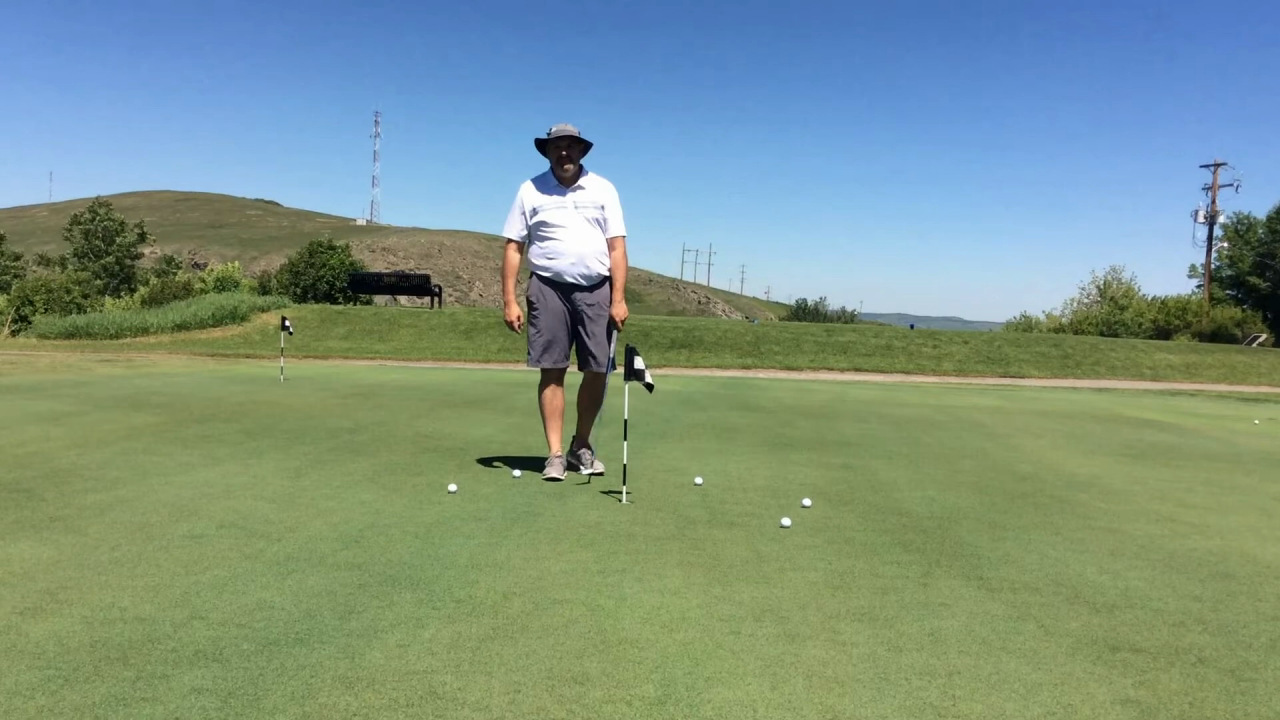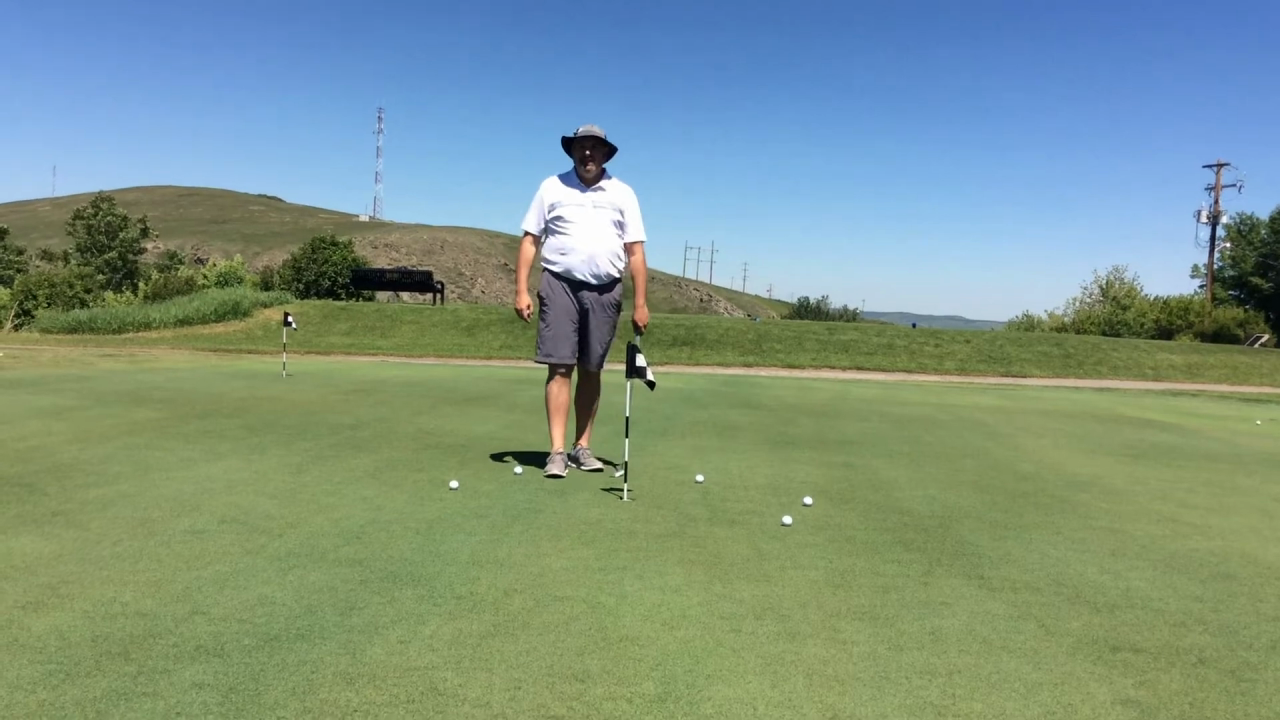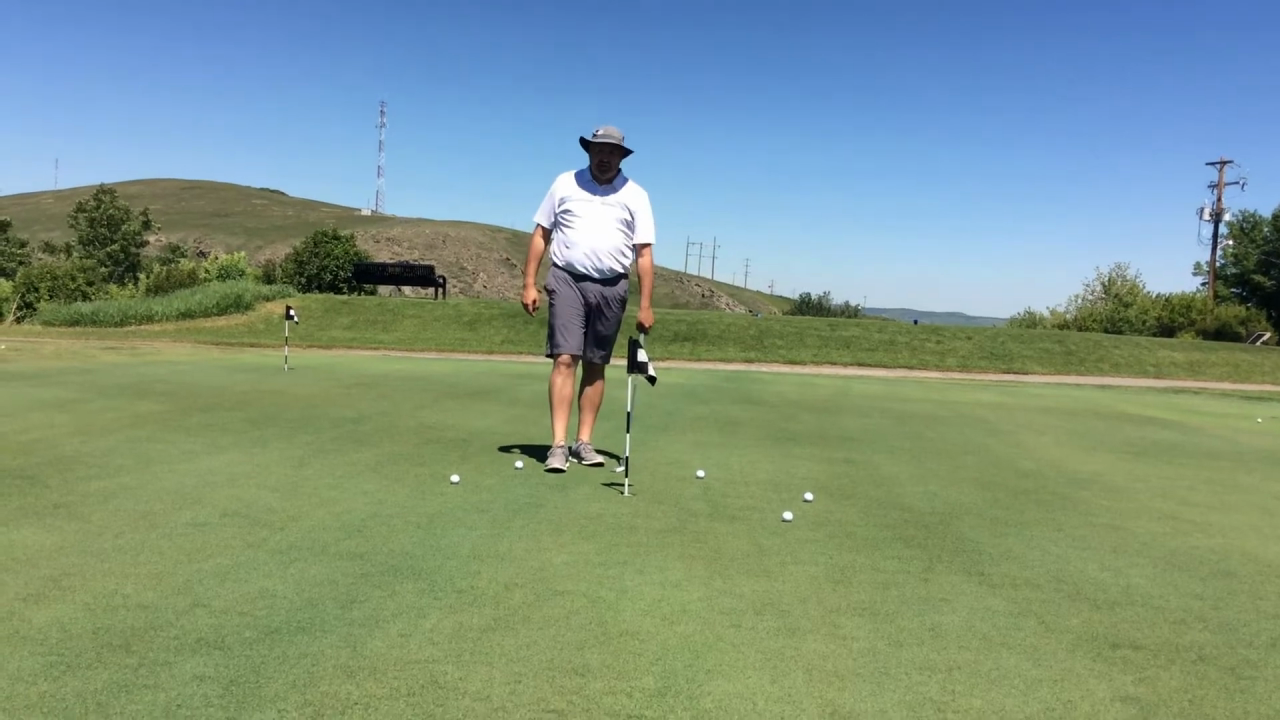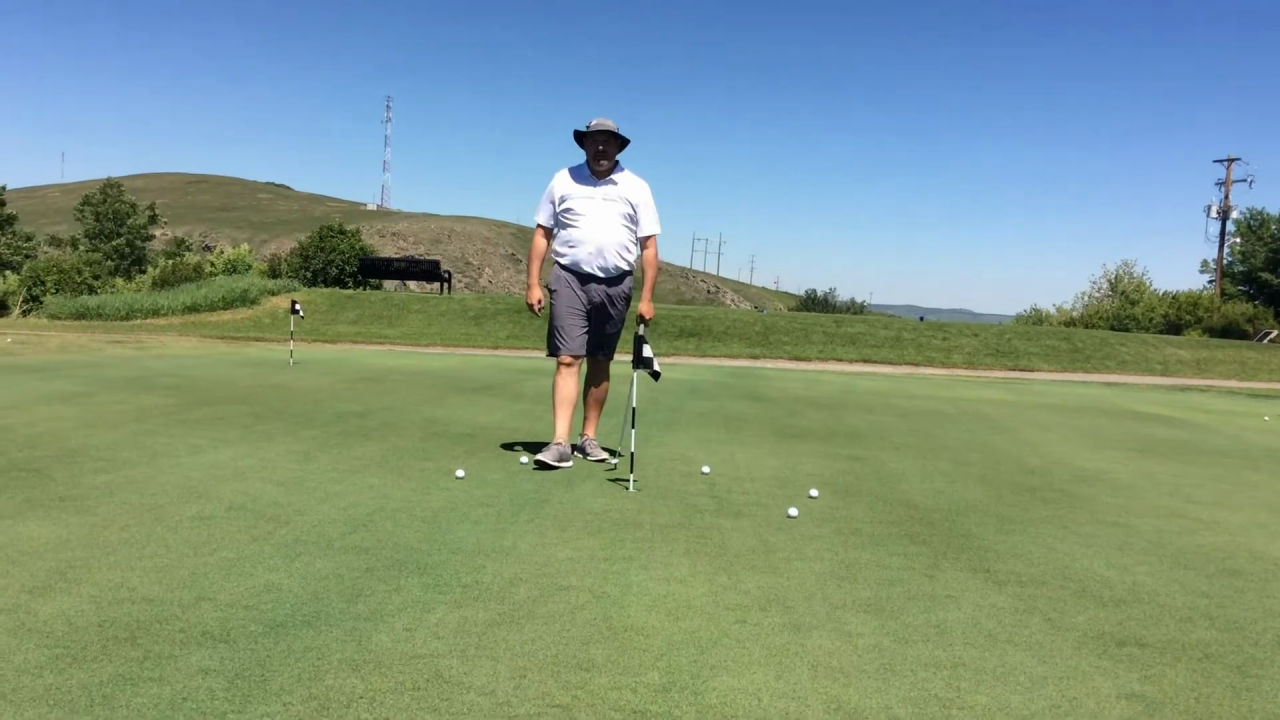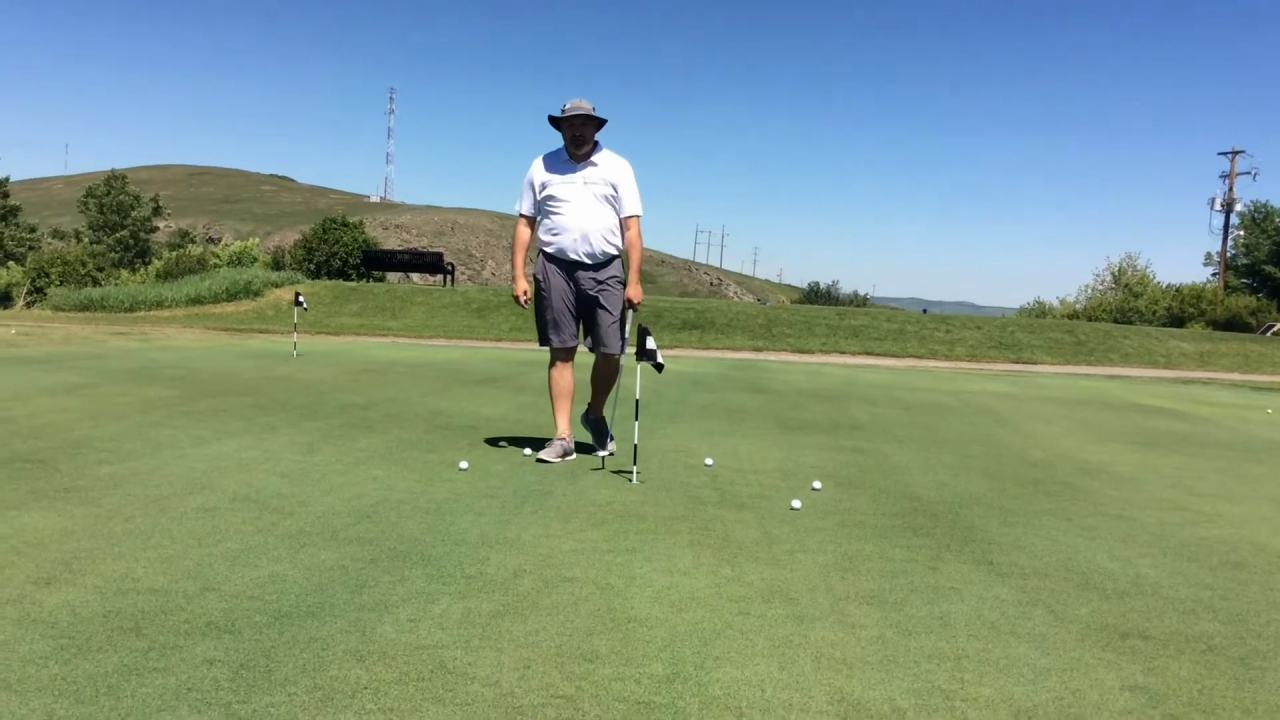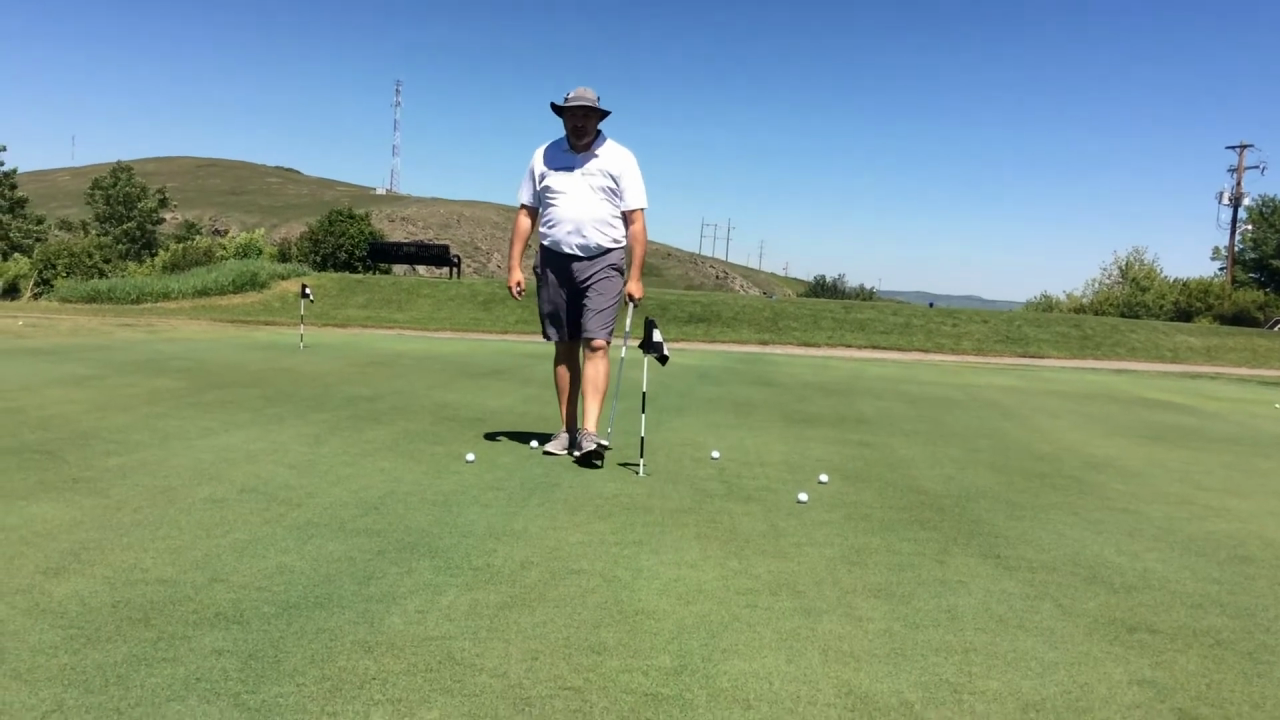
dt=0.5s
person 1, frame 1
left shoulder: (603, 189)
right shoulder: (530, 190)
left elbow: (617, 247)
right elbow: (514, 247)
left wrist: (619, 299)
right wrist: (510, 300)
left hip: (596, 291)
right hip: (549, 289)
left knee: (598, 370)
right knee: (551, 372)
left ankle: (581, 445)
right ankle: (556, 454)
person 1, frame 2
left shoulder: (623, 194)
right shoulder: (551, 188)
left elbow: (635, 251)
right elbow: (529, 240)
left wrist: (640, 304)
right wrist: (522, 290)
left hip: (605, 291)
right hip: (561, 286)
left knee: (591, 372)
right knee: (560, 368)
left ankle: (582, 446)
right ankle: (557, 451)
person 1, frame 3
left shoulder: (635, 195)
right shoulder: (565, 184)
left elbow: (644, 253)
right elbow: (540, 234)
left wrist: (645, 306)
right wrist: (529, 283)
left hip: (611, 287)
right hip: (568, 280)
left knee: (595, 365)
right knee: (565, 359)
left ankle: (584, 441)
right ankle: (559, 444)
person 1, frame 4
left shoulder: (636, 187)
right shoulder: (563, 181)
left elbow: (648, 245)
right elbow: (542, 234)
left wrist: (647, 297)
right wrist: (533, 283)
left hip: (615, 284)
right hip: (570, 279)
left knee: (600, 363)
right knee: (567, 359)
left ankle: (589, 437)
right ankle: (561, 443)
person 1, frame 5
left shoulder: (617, 167)
right shoulder: (542, 167)
left elbow: (631, 227)
right elbow: (525, 223)
left wrist: (634, 280)
right wrist: (519, 274)
left hip: (605, 270)
right hip: (557, 268)
left knee: (609, 353)
right knee: (561, 353)
left ankle: (595, 413)
right ankle: (563, 437)
person 1, frame 6
left shoulder: (621, 159)
right shoulder: (544, 157)
left elbow: (635, 221)
right elbow: (526, 214)
left wrist: (635, 276)
right wrist: (514, 265)
left hip: (603, 263)
right hip: (555, 261)
left knee: (596, 344)
right knee: (565, 346)
left ankle: (589, 432)
right ankle: (567, 428)
